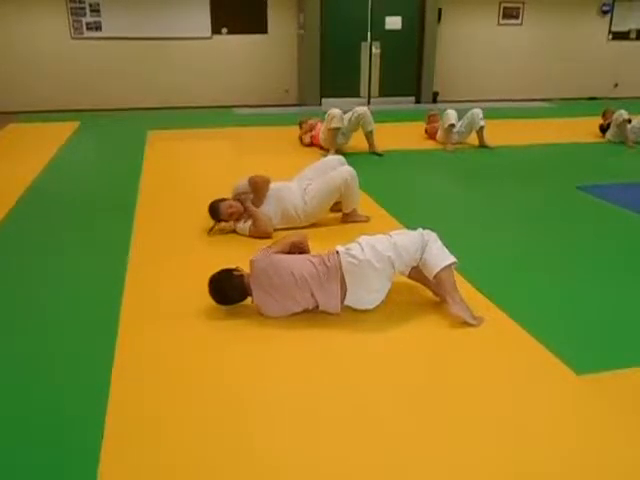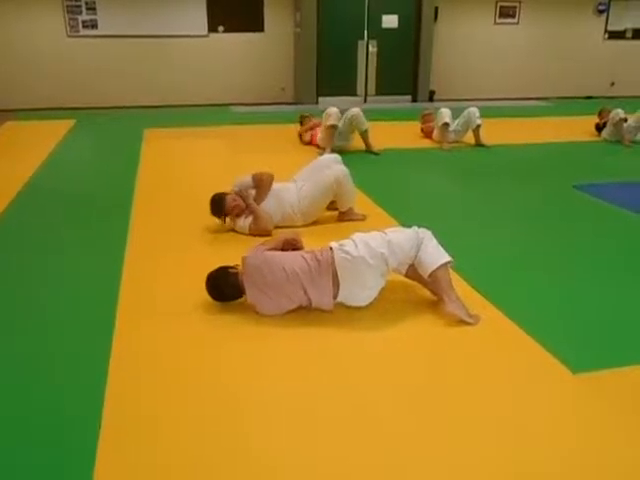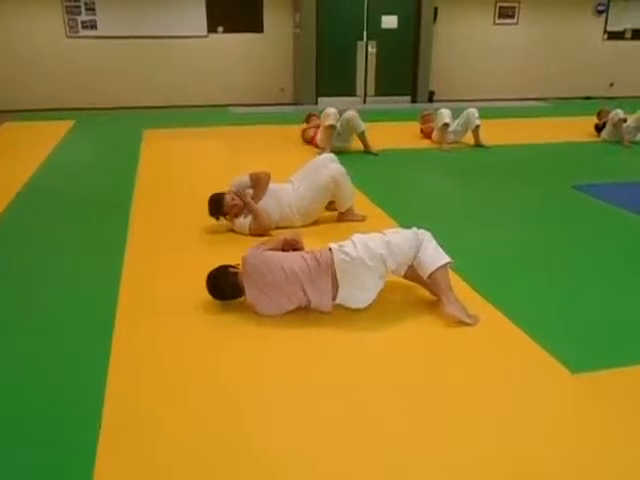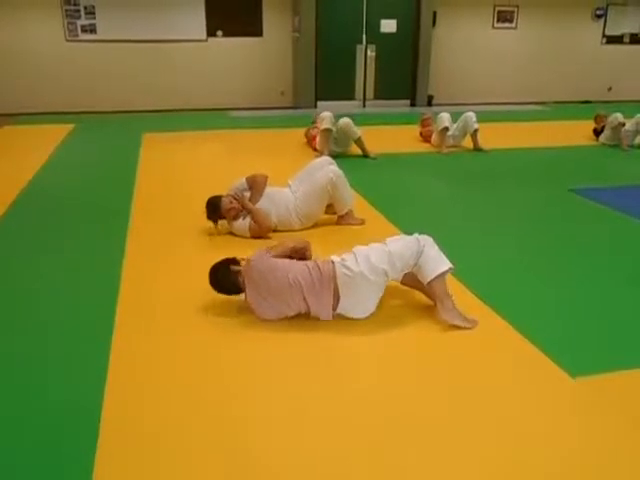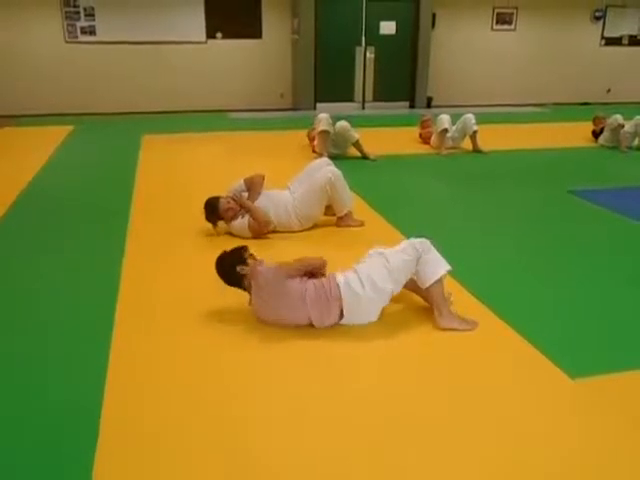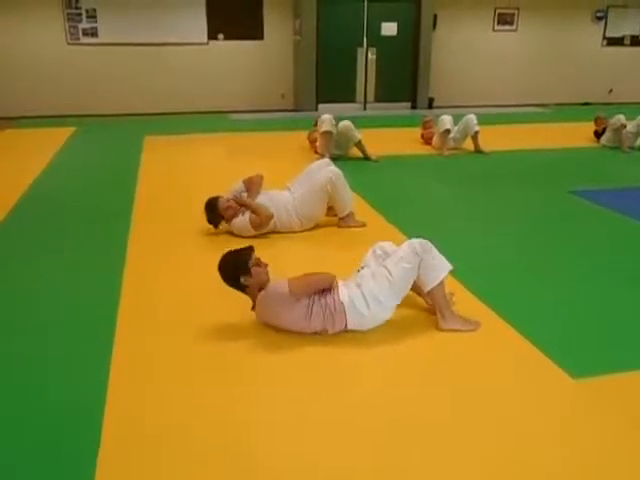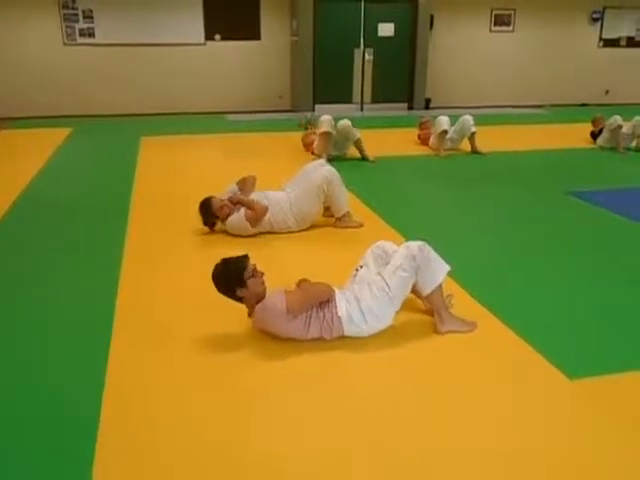
dt=0.2s
person 1, frame 1
left shoulder: (266, 308)
right shoulder: (260, 265)
right elbow: (300, 238)
left hip: (357, 296)
right hip: (352, 265)
left knee: (404, 253)
right knee: (425, 238)
left ankle: (441, 291)
right ankle: (454, 300)
person 1, frame 2
left shoulder: (261, 306)
right shoulder: (252, 261)
right elbow: (292, 237)
left hip: (350, 293)
left knee: (401, 251)
right knee: (420, 237)
left ankle: (438, 290)
right ankle: (450, 298)
person 1, frame 3
left shoulder: (261, 306)
right shoulder: (252, 261)
right elbow: (293, 237)
left hip: (349, 295)
left knee: (398, 253)
right knee: (419, 238)
left ankle: (438, 290)
right ankle: (449, 299)
person 1, frame 4
left shoulder: (259, 308)
right shoulder: (255, 266)
right elbow: (302, 245)
left hip: (349, 304)
right hip: (345, 274)
left knee: (394, 260)
right knee: (421, 243)
left ankle: (435, 294)
right ankle: (446, 306)
person 1, frame 5
left shoulder: (260, 310)
right shoulder: (264, 276)
right elbow: (319, 263)
left wrist: (308, 275)
right wrist: (315, 273)
left hip: (347, 313)
right hip: (352, 294)
left knee: (379, 255)
right knee: (419, 247)
left ankle: (431, 296)
right ankle: (443, 313)
person 1, frame 6
left shoulder: (263, 311)
right shoulder: (272, 295)
right elbow: (328, 279)
left wrist: (310, 282)
right wrist: (319, 280)
left hip: (350, 304)
right hip: (359, 306)
left knee: (384, 250)
right knee: (419, 248)
left ankle: (432, 299)
right ankle: (446, 316)
person 1, frame 7
left shoulder: (260, 313)
right shoulder: (270, 310)
left elbow: (304, 289)
right elbow: (325, 292)
left wrist: (304, 288)
right wrist: (308, 288)
left hip: (346, 301)
right hip: (359, 314)
left knee: (383, 249)
right knee: (417, 251)
left ankle: (429, 299)
right ankle: (444, 318)
person 2, frame 1
left shoulder: (239, 192)
right shoulder: (243, 225)
left elbow: (263, 181)
right elbow: (267, 231)
left wrist: (254, 204)
right wrist: (252, 209)
left hip: (298, 186)
right hip: (305, 207)
left knee: (337, 161)
right knee: (348, 174)
left ankle: (338, 203)
right ankle: (350, 214)
person 2, frame 2
left shoulder: (239, 189)
right shoulder: (241, 223)
left elbow: (267, 177)
right elbow: (267, 228)
left wrist: (255, 200)
right wrist: (252, 205)
left hip: (295, 187)
right hip: (301, 208)
left knee: (333, 159)
right knee: (340, 173)
left ankle: (334, 201)
right ankle: (346, 212)
person 2, frame 3
left shoulder: (236, 188)
right shoulder: (239, 222)
left elbow: (264, 176)
right elbow: (267, 226)
left wrist: (253, 200)
right wrist: (250, 204)
left hip: (293, 188)
right hip: (300, 208)
left knee: (328, 159)
right knee: (336, 172)
left ankle: (333, 201)
right ankle: (346, 212)
person 2, frame 4
left shoulder: (235, 192)
right shoulder: (238, 225)
left elbow: (261, 178)
right elbow: (267, 226)
left wrist: (251, 202)
right wrist: (248, 206)
left hip: (292, 192)
right hip: (299, 212)
left knee: (325, 162)
right knee: (333, 174)
left ankle: (332, 205)
right ankle: (345, 215)
person 2, frame 5
left shoulder: (233, 194)
right shoulder: (237, 225)
left elbow: (258, 178)
right elbow: (265, 222)
left wrist: (248, 201)
right wrist: (246, 205)
left hip: (291, 195)
right hip: (298, 213)
left knee: (324, 163)
right knee: (332, 174)
left ankle: (331, 207)
right ankle: (345, 217)
person 2, frame 6
left shoulder: (234, 195)
right shoulder: (238, 224)
left elbow: (257, 178)
right elbow: (267, 215)
left wrist: (248, 199)
right wrist: (247, 203)
left hip: (291, 196)
right hip: (299, 213)
left knee: (325, 164)
right knee: (333, 174)
left ankle: (333, 207)
right ankle: (346, 217)
person 2, frame 7
left shoulder: (229, 197)
right shoulder: (234, 223)
left elbow: (250, 179)
right elbow: (262, 209)
left wrist: (242, 197)
right wrist: (242, 200)
left hip: (287, 197)
right hip: (295, 213)
left knee: (320, 164)
right knee: (329, 174)
left ankle: (329, 208)
right ankle: (343, 218)
